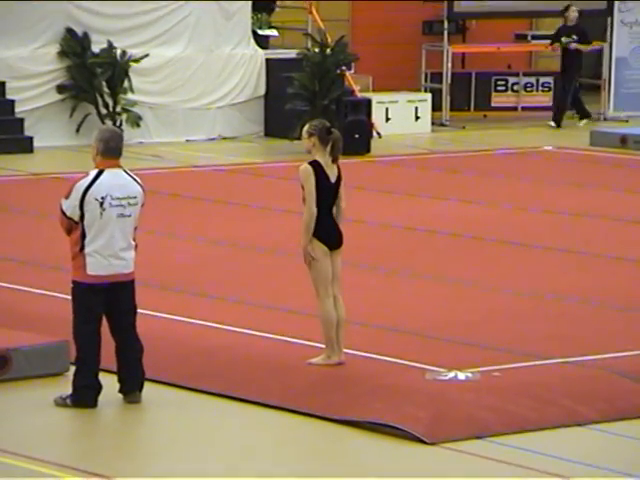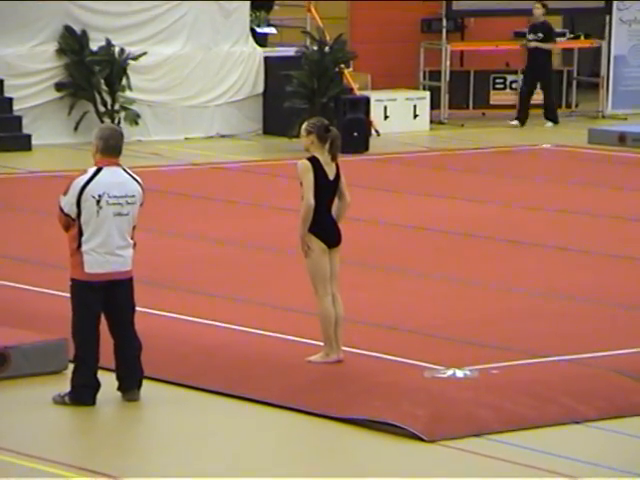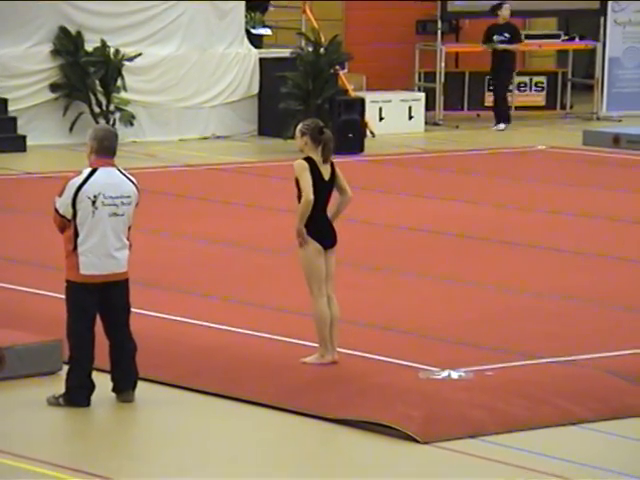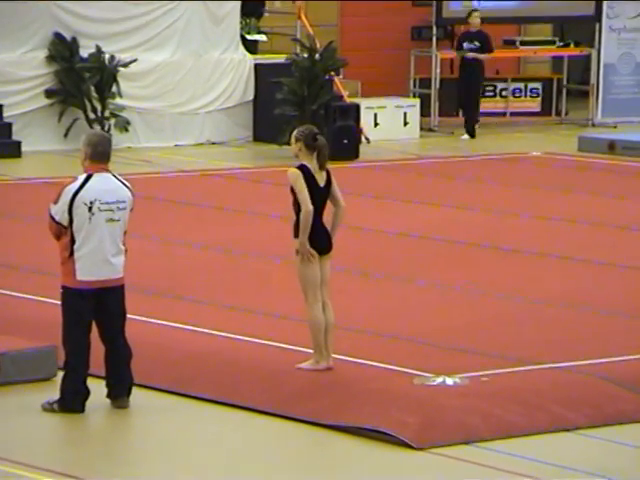
dt=0.4s
person 1, frame 1
left shoulder: (86, 185)
right shoulder: (136, 185)
left elbow: (67, 224)
left hip: (90, 272)
right hip: (124, 270)
left knee: (87, 334)
right knee: (126, 331)
left ankle: (85, 394)
right ankle: (132, 387)
person 1, frame 2
left shoulder: (84, 183)
right shoulder: (135, 184)
left elbow: (65, 221)
left hip: (88, 269)
right hip: (122, 268)
left knee: (86, 333)
right knee: (124, 329)
left ankle: (83, 392)
right ankle: (131, 385)
person 1, frame 3
left shoulder: (79, 184)
right shoulder: (130, 184)
left elbow: (60, 222)
left hip: (84, 271)
right hip: (118, 270)
left knee: (81, 334)
right knee: (119, 330)
left ankle: (77, 393)
right ankle: (126, 386)
person 1, frame 4
left shoulder: (75, 190)
right shoulder: (125, 190)
left elbow: (56, 229)
left hip: (80, 277)
right hip: (113, 276)
left knee: (76, 341)
right knee: (115, 337)
left ankle: (72, 399)
right ankle: (120, 393)
person 2, frame 1
left shoulder: (308, 169)
right shoulder: (335, 167)
left elbow: (311, 210)
right elbow: (340, 206)
left wrist: (305, 243)
right wrist: (333, 229)
left hip: (320, 236)
right hip: (335, 234)
left knee: (324, 297)
right knee: (335, 294)
left ankle: (331, 353)
right ankle: (338, 350)
person 2, frame 2
left shoulder: (306, 165)
right shoulder: (334, 164)
left elbow: (309, 203)
right elbow: (345, 200)
left wrist: (302, 233)
right wrist: (332, 224)
left hip: (317, 233)
right hip: (333, 231)
left knee: (323, 294)
right knee: (333, 292)
left ankle: (329, 351)
right ankle: (337, 348)
person 2, frame 3
left shoulder: (302, 164)
right shoulder: (329, 164)
left elbow: (307, 198)
right elbow: (347, 195)
left wrist: (299, 226)
left hip: (313, 233)
right hip: (328, 231)
left knee: (318, 295)
right knee: (328, 293)
left ankle: (324, 352)
right ankle: (331, 349)
person 2, frame 4
left shoulder: (296, 173)
right shoulder: (325, 171)
left elbow: (307, 208)
right elbow: (340, 206)
left wrist: (301, 241)
right wrist: (330, 235)
left hip: (310, 240)
right hip: (324, 238)
left knee: (313, 301)
right knee: (324, 299)
left ankle: (319, 358)
right ankle: (327, 355)
person 3, frame 1
left shoulder: (580, 30)
right shoulder: (561, 30)
left elbow: (588, 48)
right elbow: (553, 47)
left wrist: (577, 46)
right wrist: (557, 45)
left hip: (575, 65)
right hip: (565, 65)
left knee: (564, 91)
right knee: (573, 93)
left ankle: (556, 120)
right ankle: (585, 115)
person 3, frame 2
left shoulder: (547, 27)
right shoulder: (531, 27)
left elbow: (552, 46)
left wrist: (536, 44)
right wrist: (525, 45)
left hip: (544, 64)
right hip: (531, 64)
left knee: (548, 91)
right knee: (525, 91)
left ankle: (552, 119)
right ankle: (520, 119)
person 3, frame 3
left shoulder: (512, 27)
right shoulder: (491, 28)
left elbow: (518, 46)
right elbow: (486, 45)
left wrist: (504, 46)
right wrist: (490, 47)
left hip: (508, 64)
right hip: (496, 63)
left knee: (501, 92)
right knee: (497, 93)
left ankle: (504, 120)
right ankle: (500, 121)
person 3, frame 4
left shoulder: (483, 36)
right shoulder: (463, 36)
left elbow: (488, 56)
left wrist: (474, 55)
right wrist: (460, 55)
left hip: (477, 72)
right hip: (464, 71)
left knee: (473, 101)
right knee: (462, 100)
left ankle: (470, 131)
right ankle: (473, 120)
